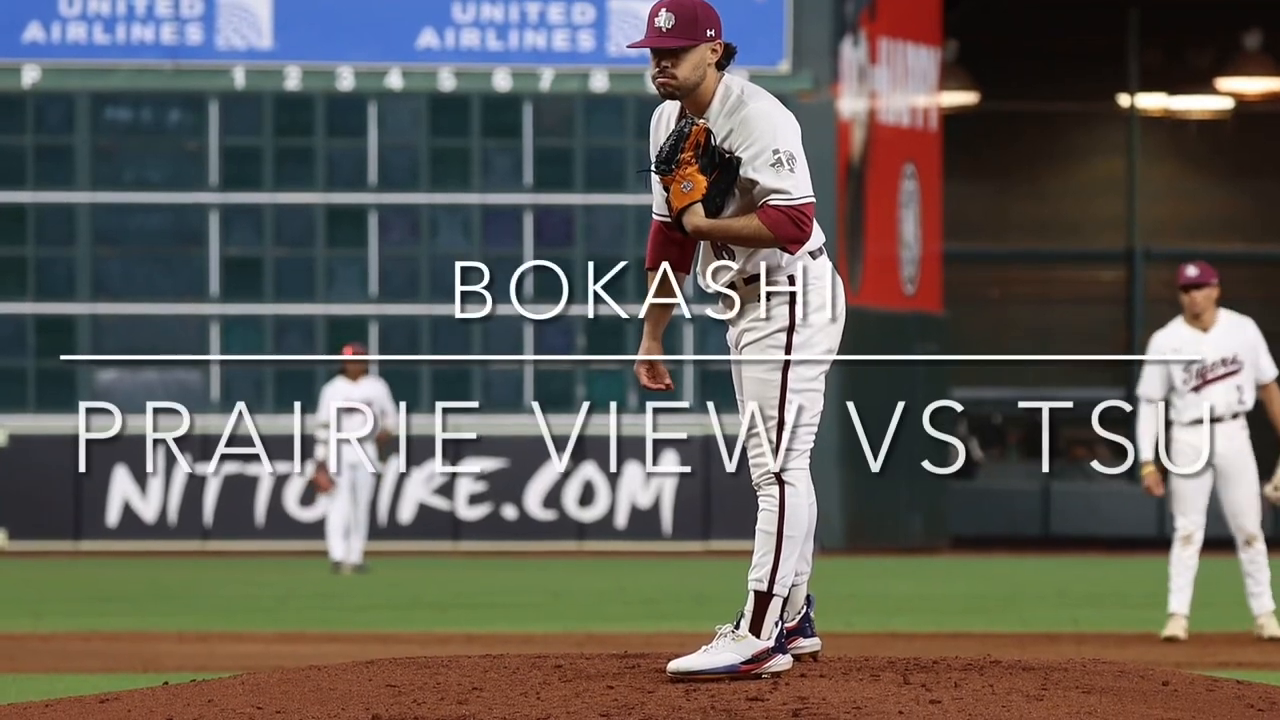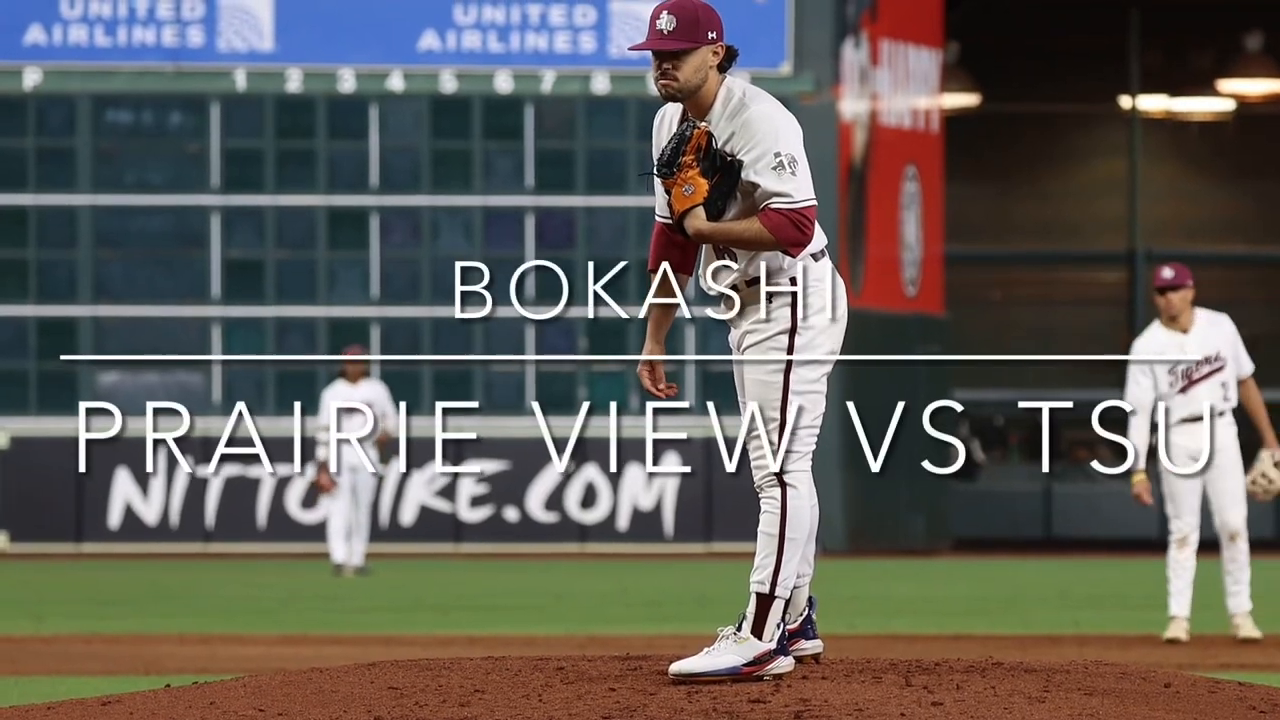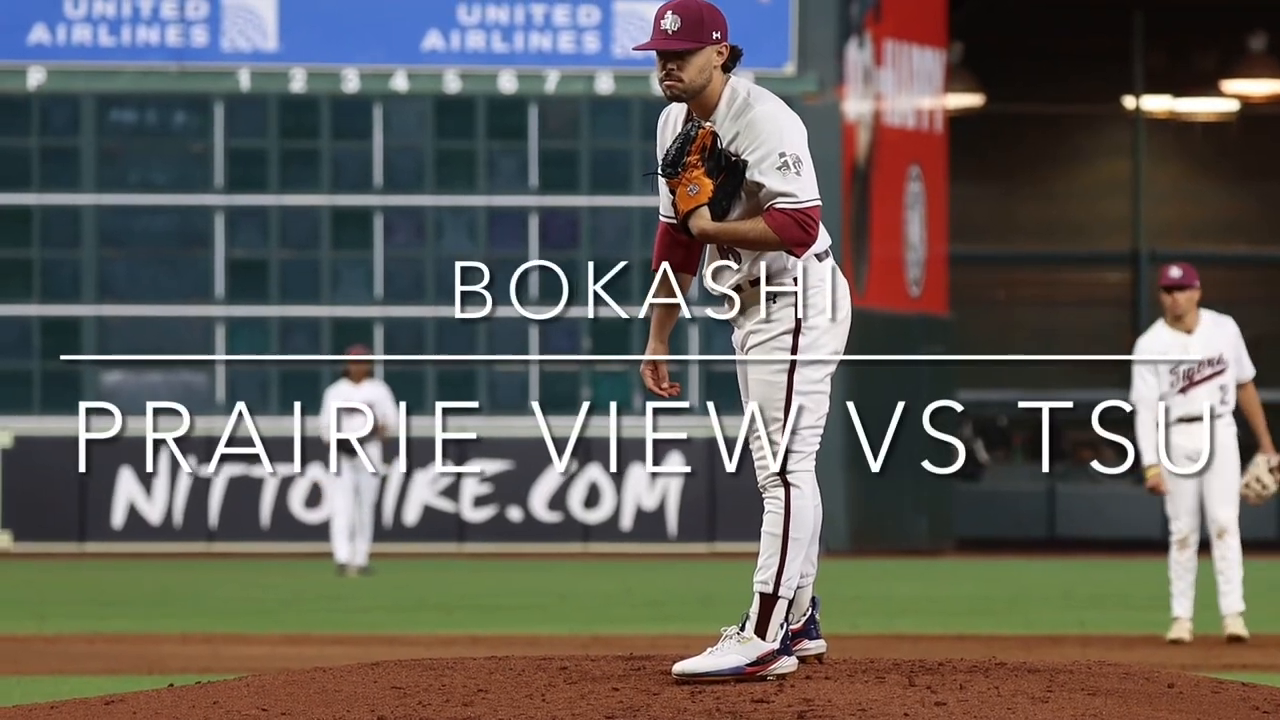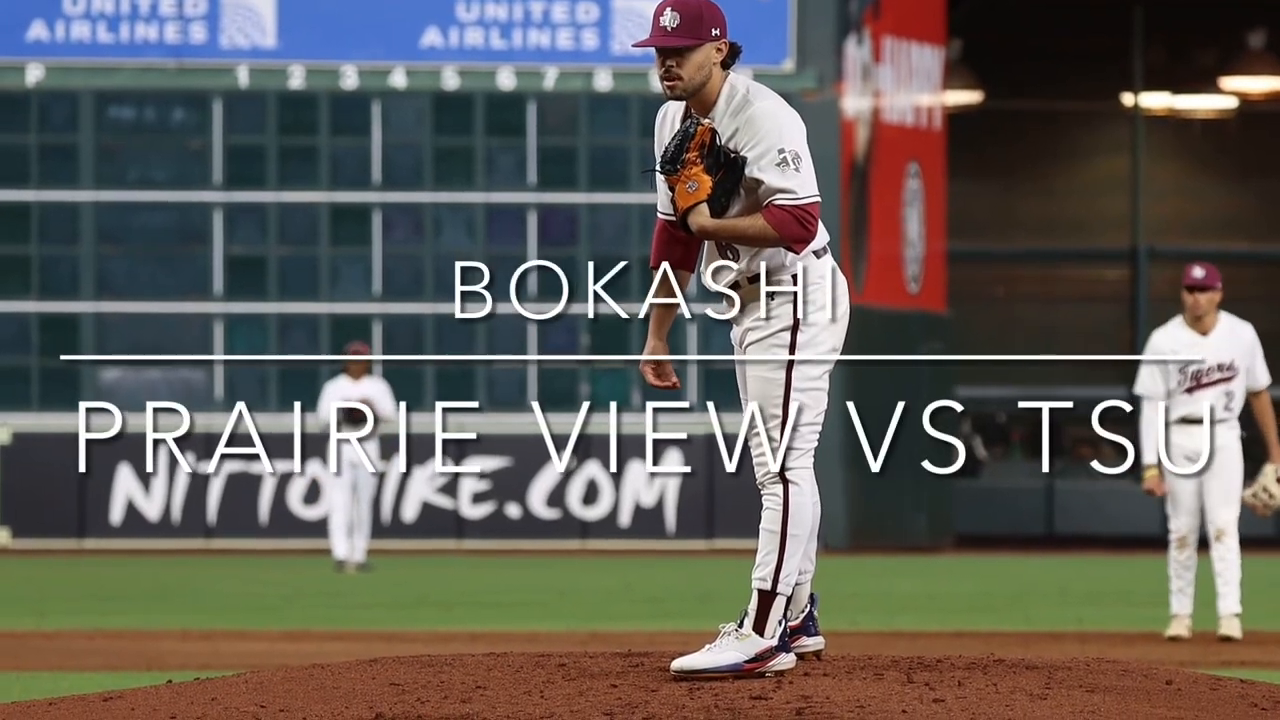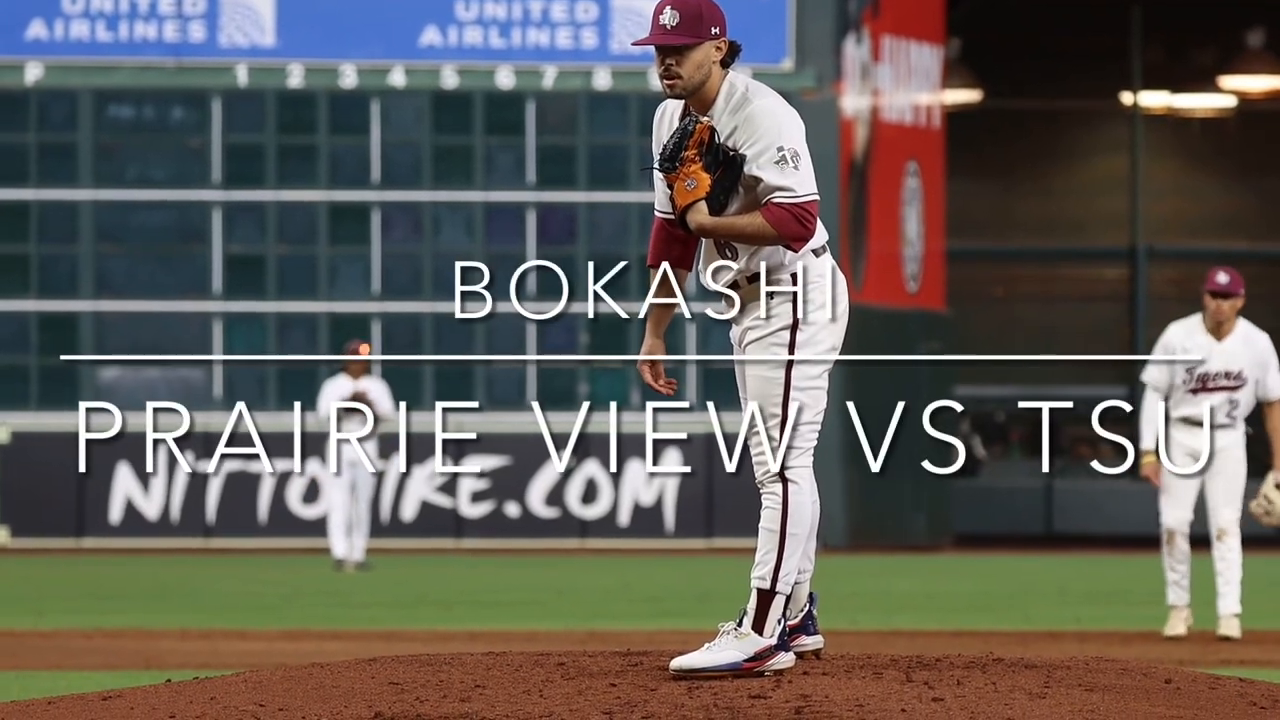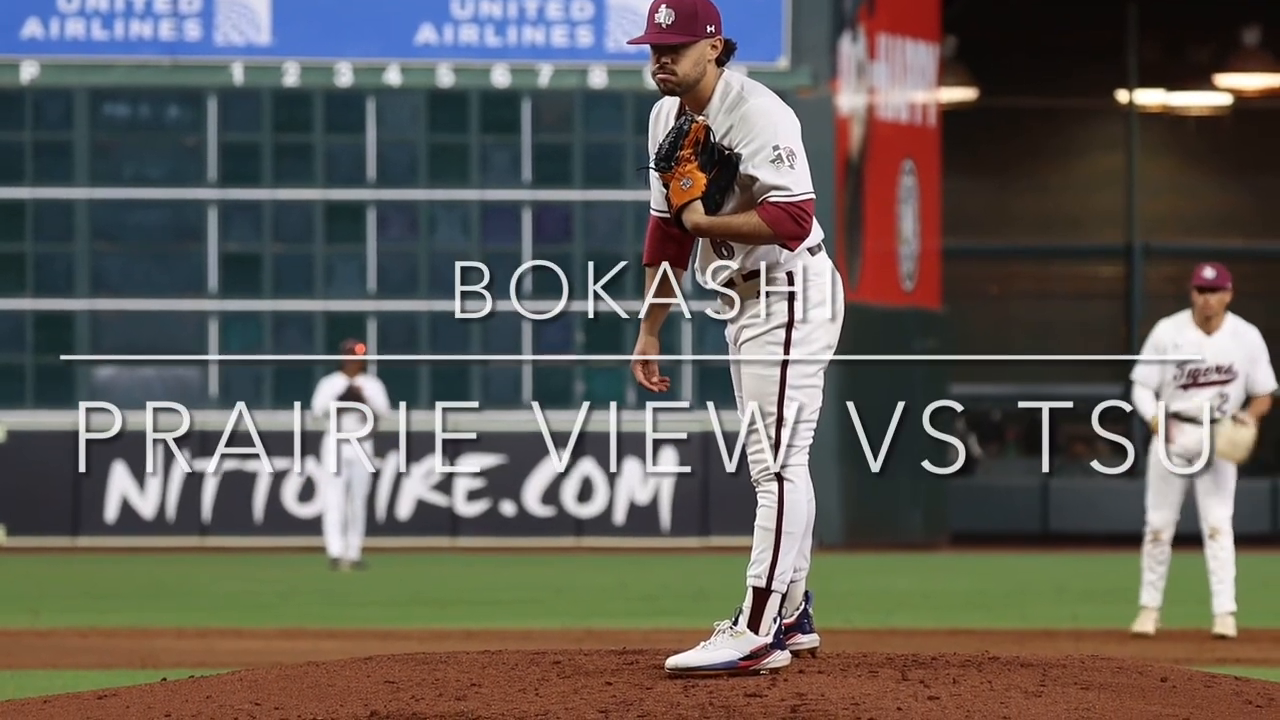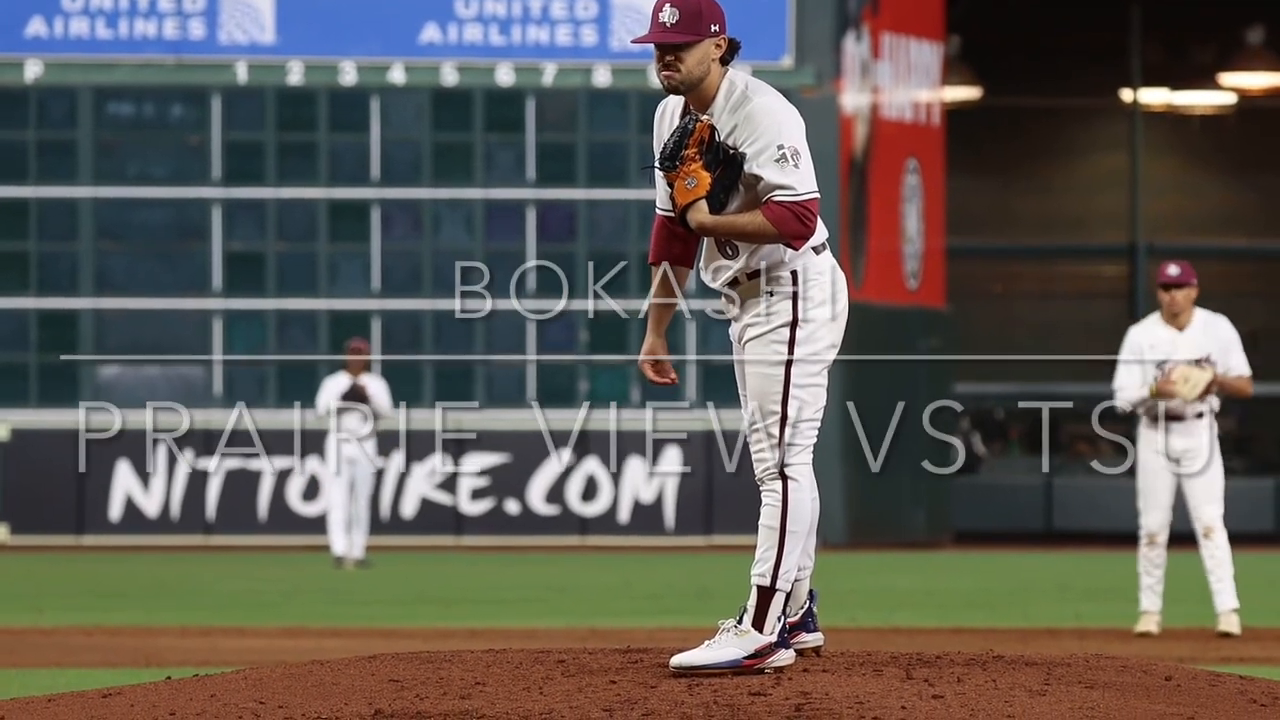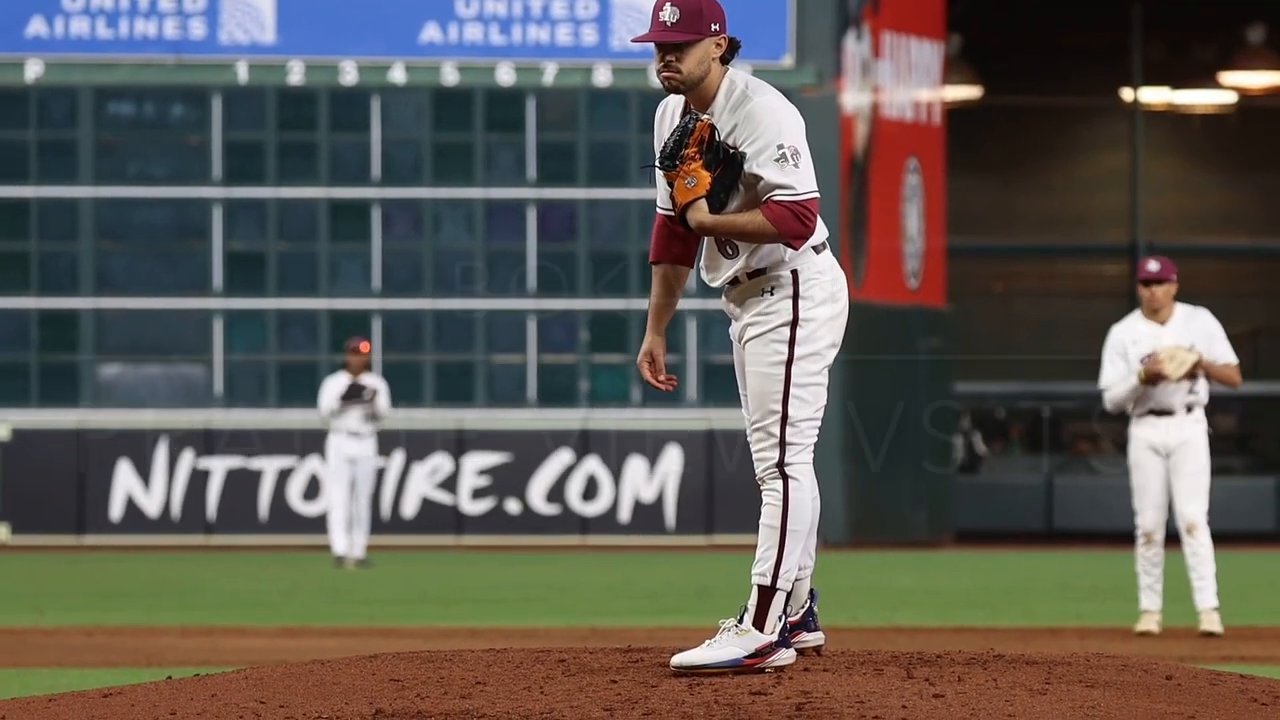
dt=0.3s
person 1, frame 1
left shoulder: (757, 117)
right shoulder: (667, 120)
left elbow: (792, 223)
right elbow: (668, 235)
left wrist: (702, 225)
right wrist: (652, 336)
left hip: (791, 299)
right hip: (744, 303)
left knee: (778, 466)
right knee: (776, 467)
left ankle: (760, 636)
right ankle: (792, 617)
person 1, frame 2
left shoulder: (758, 119)
right shoulder: (668, 123)
left elbow: (794, 226)
right elbow: (670, 237)
left wrist: (705, 228)
right wrist: (654, 338)
left hip: (793, 301)
right hip: (746, 306)
left knee: (780, 469)
right knee: (777, 468)
left ankle: (762, 638)
right ankle: (794, 621)
person 1, frame 3
left shoulder: (762, 120)
right shoulder: (673, 123)
left elbow: (799, 226)
right elbow: (674, 237)
left wrist: (709, 228)
right wrist: (658, 339)
left hip: (797, 302)
right hip: (751, 307)
left knee: (784, 468)
right knee: (781, 469)
left ankle: (766, 638)
right ankle: (798, 620)
person 1, frame 4
left shoulder: (762, 116)
right shoulder: (672, 120)
left elbow: (798, 222)
right elbow: (673, 232)
left wrist: (708, 225)
right wrist: (657, 335)
left hip: (795, 298)
right hip: (748, 303)
left knee: (782, 465)
right knee: (779, 465)
left ankle: (764, 635)
right ankle: (796, 617)
person 1, frame 5
left shoulder: (761, 114)
right shoulder: (669, 118)
left elbow: (797, 220)
right elbow: (670, 232)
left wrist: (707, 222)
right wrist: (654, 333)
left hip: (795, 297)
right hip: (747, 301)
left knee: (782, 464)
right knee: (778, 463)
left ankle: (763, 634)
right ankle: (795, 616)
person 1, frame 6
left shoulder: (757, 112)
right shoulder: (665, 115)
left elbow: (792, 219)
right elbow: (665, 227)
left wrist: (702, 222)
right wrist: (649, 330)
left hip: (790, 295)
right hip: (741, 298)
left knee: (776, 462)
right knee: (774, 461)
left ankle: (758, 632)
right ankle: (791, 614)
person 1, frame 7
left shoulder: (761, 112)
right shoulder: (670, 115)
left elbow: (797, 218)
right elbow: (671, 227)
left wrist: (707, 221)
right wrist: (656, 329)
left hip: (793, 294)
right hip: (746, 299)
left knee: (781, 459)
right knee: (776, 460)
left ankle: (763, 631)
right ankle: (795, 613)
person 1, frame 8
left shoulder: (761, 110)
right shoulder: (670, 114)
left elbow: (797, 218)
right elbow: (672, 226)
left wrist: (707, 220)
right wrist: (656, 329)
left hip: (794, 292)
right hip: (746, 297)
left knee: (781, 458)
right knee: (777, 457)
left ankle: (763, 630)
right ankle: (796, 611)
person 2, frame 1
left shoulder: (1243, 329)
right shoulder: (1165, 340)
right elbow: (1149, 403)
right wrist: (1147, 463)
left hip: (1233, 435)
right hip: (1188, 439)
left knee: (1248, 527)
right knee: (1187, 529)
right ankle: (1177, 616)
person 2, frame 2
left shoulder: (1221, 325)
right shoulder: (1146, 346)
left elbow: (1245, 382)
right elbow: (1138, 412)
right wrist: (1138, 471)
left hip: (1221, 432)
right hip: (1178, 439)
left knee: (1232, 525)
right knee: (1182, 530)
left ankle: (1241, 614)
right ankle: (1179, 618)
person 2, frame 3
left shoulder: (1225, 328)
right shoulder: (1149, 344)
left elbow: (1245, 386)
right elbow: (1145, 410)
left wrist: (1265, 442)
right wrist: (1151, 466)
left hip: (1220, 434)
right hip: (1176, 439)
left knee: (1224, 523)
right knee: (1182, 532)
left ankle: (1233, 614)
right ankle: (1182, 619)
person 2, frame 4
left shoulder: (1242, 334)
right shoulder: (1163, 340)
right elbow: (1151, 405)
right wrist: (1149, 465)
left hip: (1224, 437)
right hip: (1180, 439)
left knee: (1223, 525)
right knee: (1182, 530)
left ankle: (1230, 615)
right ankle: (1180, 615)
person 2, frame 5
right shoulder: (1177, 335)
right elbow: (1154, 395)
right wrist: (1148, 452)
left hip: (1228, 441)
right hip: (1182, 438)
left knee: (1225, 526)
right knee: (1174, 524)
left ankle: (1229, 615)
right ankle: (1179, 607)
person 2, frame 6
left shoulder: (1247, 337)
right shoulder: (1166, 331)
left elbow: (1266, 396)
right elbow: (1141, 389)
left wrist: (1249, 414)
right wrist: (1155, 419)
right hip: (1170, 436)
left knee: (1217, 524)
right knee: (1159, 523)
left ankle: (1225, 613)
right ankle: (1149, 608)
person 2, frame 7
left shoulder: (1219, 328)
right shoulder: (1140, 335)
left elbow: (1246, 388)
right elbow: (1123, 399)
left wrist: (1217, 379)
right wrist: (1153, 390)
left hip: (1200, 433)
right hip: (1154, 435)
left knee: (1209, 522)
right knee: (1153, 526)
left ankle: (1228, 610)
right ankle: (1150, 611)
person 2, frame 8
left shoulder: (1201, 320)
right shoulder: (1121, 333)
left elbow: (1234, 377)
right elbow: (1111, 401)
left wrist: (1202, 363)
right wrist: (1142, 376)
left hip: (1189, 428)
right hip: (1145, 432)
left knee: (1191, 517)
right knee: (1149, 524)
left ankle: (1208, 608)
right ankle: (1150, 610)
person 3, frame 1
left shoulder: (864, 43)
right shoulder: (846, 45)
left elbow: (867, 86)
right elbow: (844, 88)
left hip: (860, 119)
right hip: (849, 119)
left knee: (858, 194)
right knee: (849, 194)
left ankle: (857, 273)
right ankle: (851, 272)
person 3, frame 2
left shoulder: (865, 44)
right shoulder: (848, 46)
left elbow: (867, 87)
right elbow: (846, 90)
left hip: (861, 121)
right hip: (850, 122)
left knee: (860, 195)
right knee: (850, 196)
left ankle: (858, 273)
right ankle: (853, 272)
person 3, frame 3
left shoulder: (869, 44)
right shoulder: (852, 47)
left elbow: (872, 87)
right elbow: (850, 90)
left hip: (865, 120)
right hip: (854, 121)
left knee: (863, 194)
right knee: (854, 194)
left ankle: (862, 276)
right ankle: (856, 274)
person 3, frame 4
left shoulder: (868, 40)
right shoulder: (851, 43)
left elbow: (870, 83)
right elbow: (849, 86)
left hip: (864, 116)
right hip: (853, 117)
left knee: (862, 189)
right knee: (853, 188)
left ankle: (861, 271)
right ankle: (856, 272)
person 3, frame 5
left shoulder: (866, 40)
right shoulder: (849, 43)
left elbow: (869, 82)
right elbow: (847, 85)
left hip: (863, 116)
right hip: (853, 116)
left knee: (861, 188)
right knee: (852, 188)
left ankle: (859, 269)
right ankle: (854, 270)
person 3, frame 6
left shoulder: (863, 37)
right shoulder: (846, 40)
left elbow: (865, 80)
right elbow: (843, 83)
left hip: (859, 114)
right hip: (848, 115)
left knee: (857, 184)
right knee: (847, 186)
left ankle: (855, 269)
right ankle: (850, 267)
person 3, frame 7
left shoulder: (866, 37)
right shoulder: (850, 40)
left elbow: (868, 79)
right elbow: (848, 82)
left hip: (863, 112)
right hip: (852, 112)
left knee: (861, 179)
right knee: (853, 178)
left ankle: (859, 267)
right ankle: (854, 265)
person 3, frame 8
left shoulder: (867, 34)
right shoulder: (851, 37)
left elbow: (869, 78)
right elbow: (848, 81)
left wrist: (866, 103)
left hip: (864, 113)
right hip: (853, 114)
left knee: (862, 183)
right knee: (853, 183)
left ankle: (860, 266)
right ankle: (855, 264)
person 4, frame 1
left shoulder: (377, 385)
right shoulder: (331, 389)
left elbow: (390, 413)
right elbow: (323, 425)
left wrist: (386, 431)
right wrist: (320, 461)
left hip: (366, 451)
right hip: (339, 450)
left knee: (362, 505)
right knee: (338, 504)
left ankle: (356, 558)
right ankle: (338, 558)
person 4, frame 2
left shoulder: (377, 388)
right shoulder: (331, 391)
left elbow: (391, 417)
right elbow: (323, 428)
left wrist: (386, 434)
right wrist: (322, 463)
left hip: (367, 453)
right hip: (339, 452)
left knee: (363, 508)
right knee: (338, 507)
left ankle: (357, 560)
right ankle: (339, 561)
person 4, frame 3
left shoulder: (380, 389)
right shoulder: (334, 391)
left elbow: (392, 418)
right elbow: (325, 424)
left wrist: (382, 427)
right wrist: (333, 440)
left hip: (370, 452)
right hip: (342, 453)
left knee: (366, 507)
right knee: (342, 506)
left ankle: (361, 560)
right ankle: (343, 560)
person 4, frame 4
left shoulder: (379, 385)
right shoulder: (333, 386)
left elbow: (391, 413)
right elbow: (323, 416)
left wrist: (371, 407)
right wrist: (344, 413)
left hip: (368, 448)
right hip: (341, 447)
left knee: (364, 504)
right knee: (340, 503)
left ankle: (359, 557)
right ankle: (341, 557)
person 4, frame 5
left shoulder: (378, 385)
right shoulder: (332, 384)
left elbow: (389, 413)
right elbow: (324, 413)
left wrist: (369, 402)
right wrist: (345, 404)
left hip: (367, 448)
right hip: (340, 447)
left knee: (363, 503)
right knee: (338, 501)
left ankle: (358, 556)
right ankle: (340, 555)
person 4, frame 6
left shoulder: (373, 384)
right shoulder: (328, 383)
left elbow: (384, 411)
right elbow: (318, 411)
left wrist: (364, 397)
right wrist: (340, 398)
left hip: (362, 446)
right hip: (335, 445)
left knee: (358, 502)
right knee: (334, 500)
left ankle: (354, 554)
right ankle: (335, 554)
person 4, frame 7
left shoulder: (377, 383)
right shoulder: (332, 382)
left elbow: (386, 411)
right elbow: (322, 409)
left wrist: (367, 396)
right wrist: (344, 398)
left hip: (366, 446)
right hip: (339, 444)
left knee: (362, 501)
right knee: (338, 499)
left ankle: (358, 553)
right ankle: (340, 553)
person 4, frame 8
left shoulder: (377, 383)
right shoulder: (332, 382)
left elbow: (383, 413)
right elbow: (324, 412)
left wrist: (374, 398)
right wrist: (344, 398)
left hip: (366, 445)
right hip: (339, 443)
left knee: (363, 500)
right knee: (338, 499)
left ankle: (358, 553)
right ankle: (340, 552)
